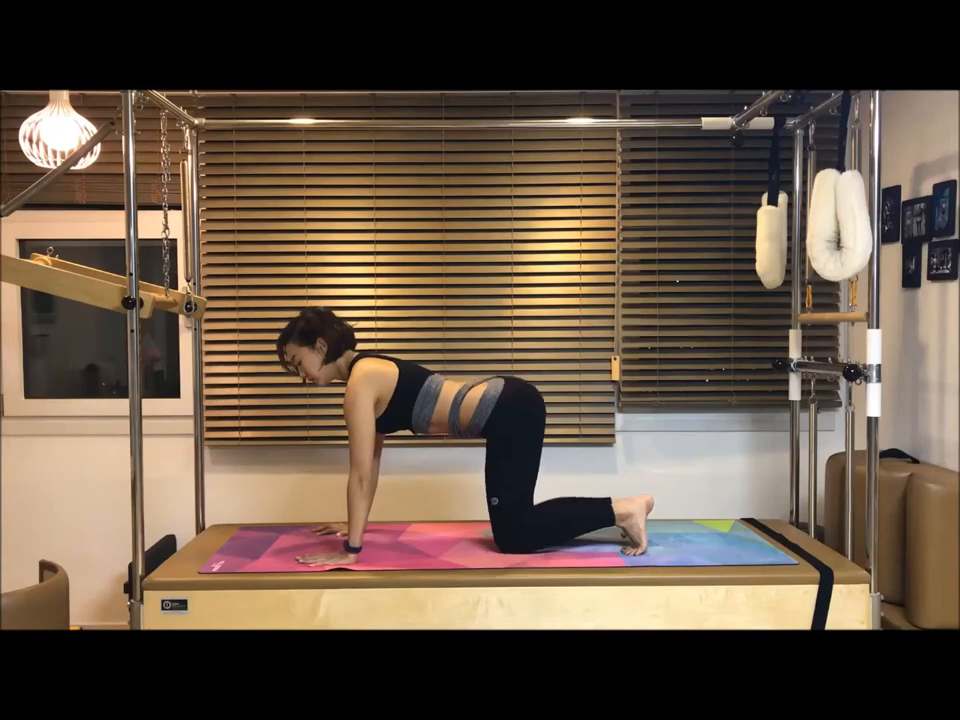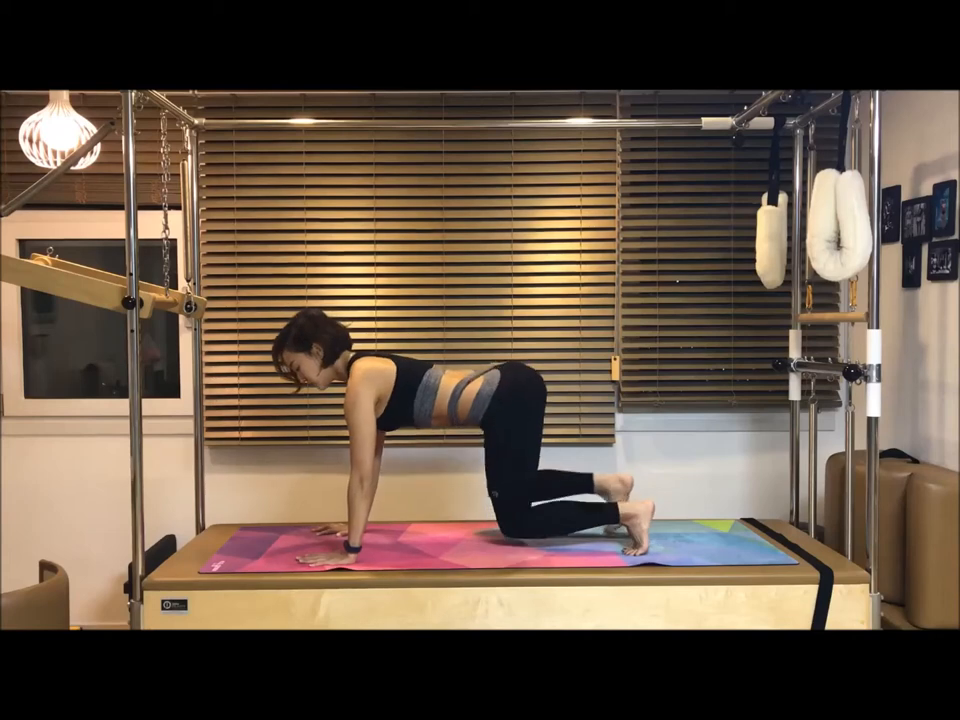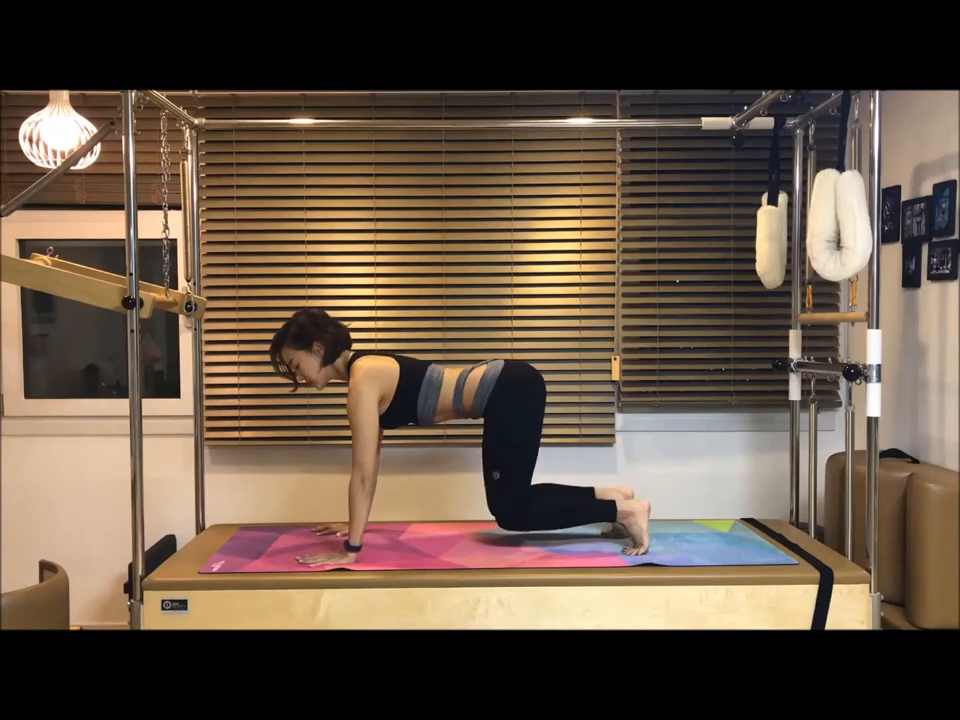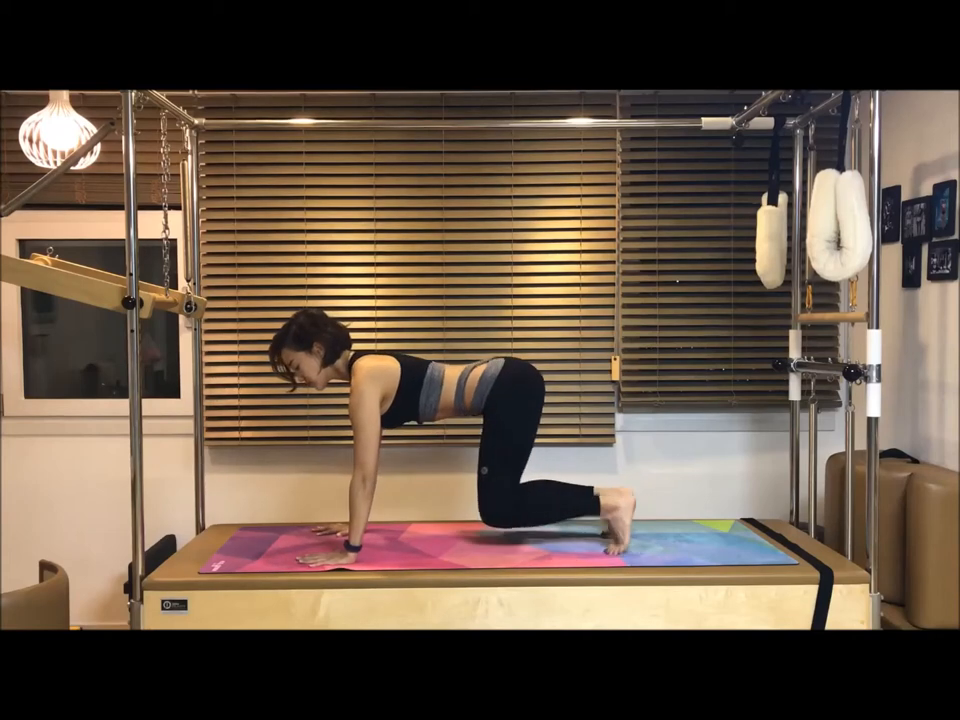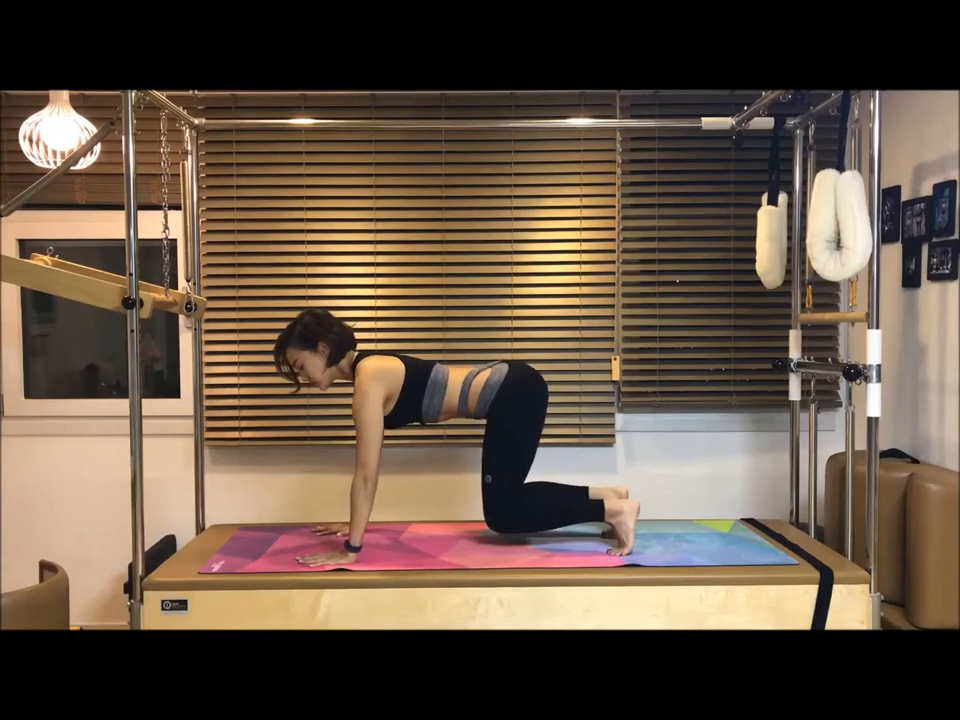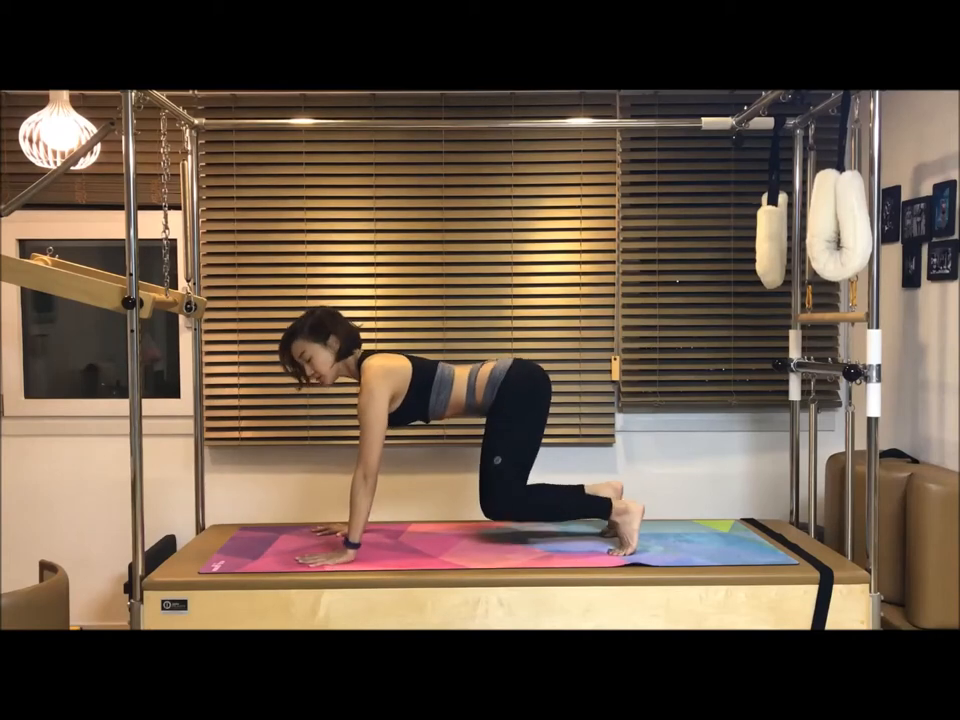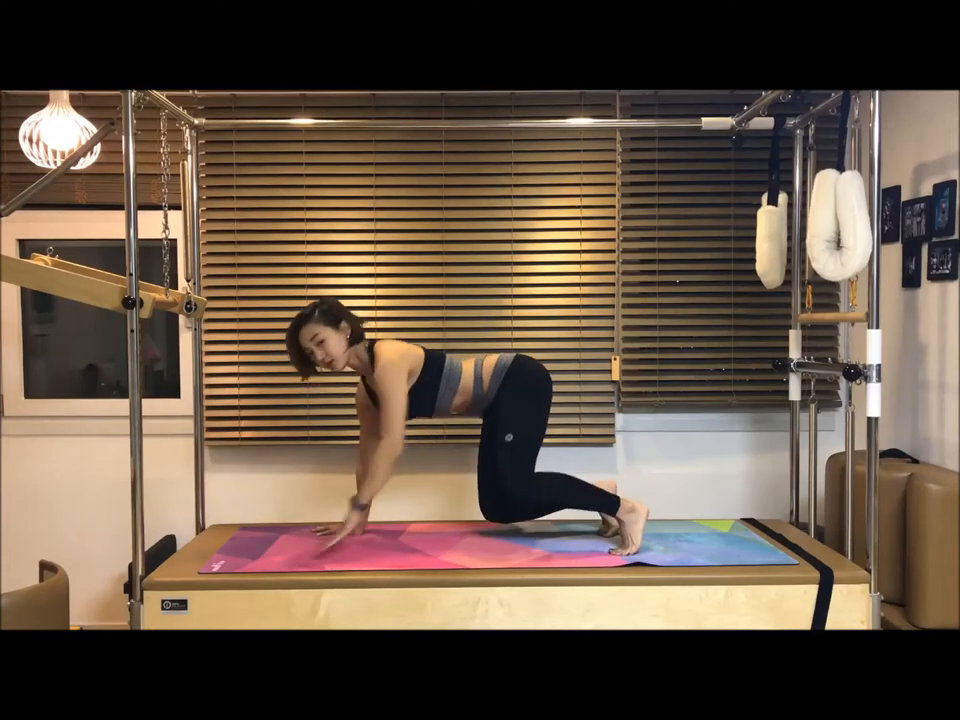
dt=0.2s
person 1, frame 1
left shoulder: (359, 384)
right shoulder: (369, 372)
left elbow: (361, 474)
right elbow: (372, 463)
left wrist: (351, 550)
right wrist: (355, 525)
left hip: (510, 413)
right hip: (509, 403)
left knee: (512, 537)
right knee: (513, 520)
left ankle: (624, 512)
right ankle: (625, 506)
person 1, frame 2
left shoulder: (359, 385)
right shoulder: (369, 371)
left elbow: (361, 473)
right elbow: (373, 462)
left wrist: (351, 549)
right wrist: (354, 524)
left hip: (508, 402)
right hip: (509, 387)
left knee: (515, 521)
right knee: (507, 491)
left ankle: (627, 512)
right ankle: (605, 484)
person 1, frame 3
left shoulder: (363, 381)
right shoulder: (367, 371)
left elbow: (363, 473)
right elbow: (371, 464)
left wrist: (351, 548)
right wrist: (355, 524)
left hip: (512, 390)
right hip: (507, 385)
left knee: (512, 511)
right knee: (504, 500)
left ankle: (625, 509)
right ankle: (606, 496)
person 1, frame 4
left shoulder: (365, 380)
right shoulder: (368, 371)
left elbow: (365, 473)
right elbow: (368, 465)
left wrist: (351, 549)
right wrist: (354, 524)
left hip: (511, 387)
right hip: (506, 384)
left knee: (497, 509)
right knee: (501, 494)
left ankle: (610, 505)
right ankle: (606, 497)
person 1, frame 5
left shoulder: (368, 381)
right shoulder: (370, 370)
left elbow: (366, 474)
right elbow: (369, 469)
left wrist: (351, 549)
right wrist: (354, 524)
left hip: (515, 394)
right hip: (509, 388)
left knee: (501, 515)
right knee: (504, 496)
left ankle: (613, 509)
right ankle: (605, 495)
person 1, frame 6
left shoulder: (375, 376)
right shoulder: (373, 372)
left elbow: (367, 470)
right elbow: (369, 466)
left wrist: (350, 547)
right wrist: (355, 525)
left hip: (520, 386)
right hip: (508, 391)
left knee: (504, 501)
right knee: (496, 503)
left ankle: (619, 509)
right ankle: (600, 492)
person 1, frame 7
left shoulder: (388, 359)
right shoulder: (366, 388)
left elbow: (392, 443)
right elbow: (368, 454)
left wrist: (357, 509)
right wrist: (361, 512)
left hip: (519, 380)
right hip: (499, 403)
left knee: (515, 482)
right knee: (496, 507)
left ankle: (625, 509)
right ankle: (598, 495)
